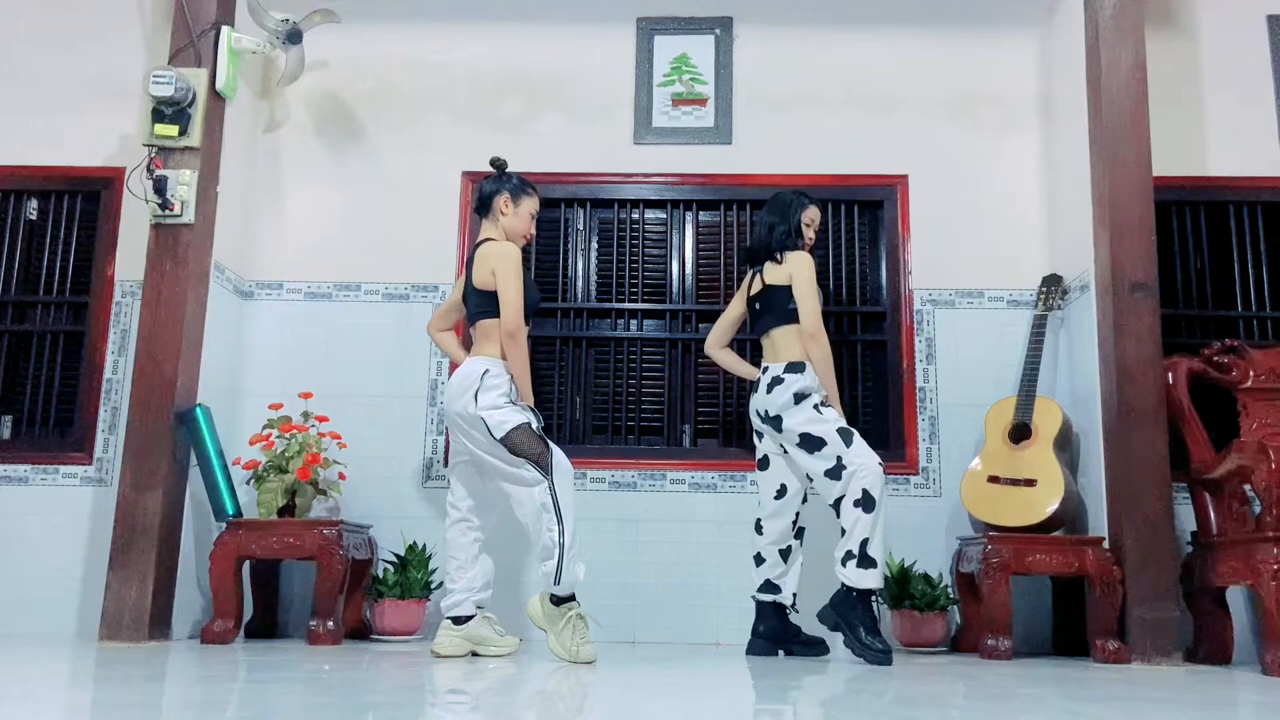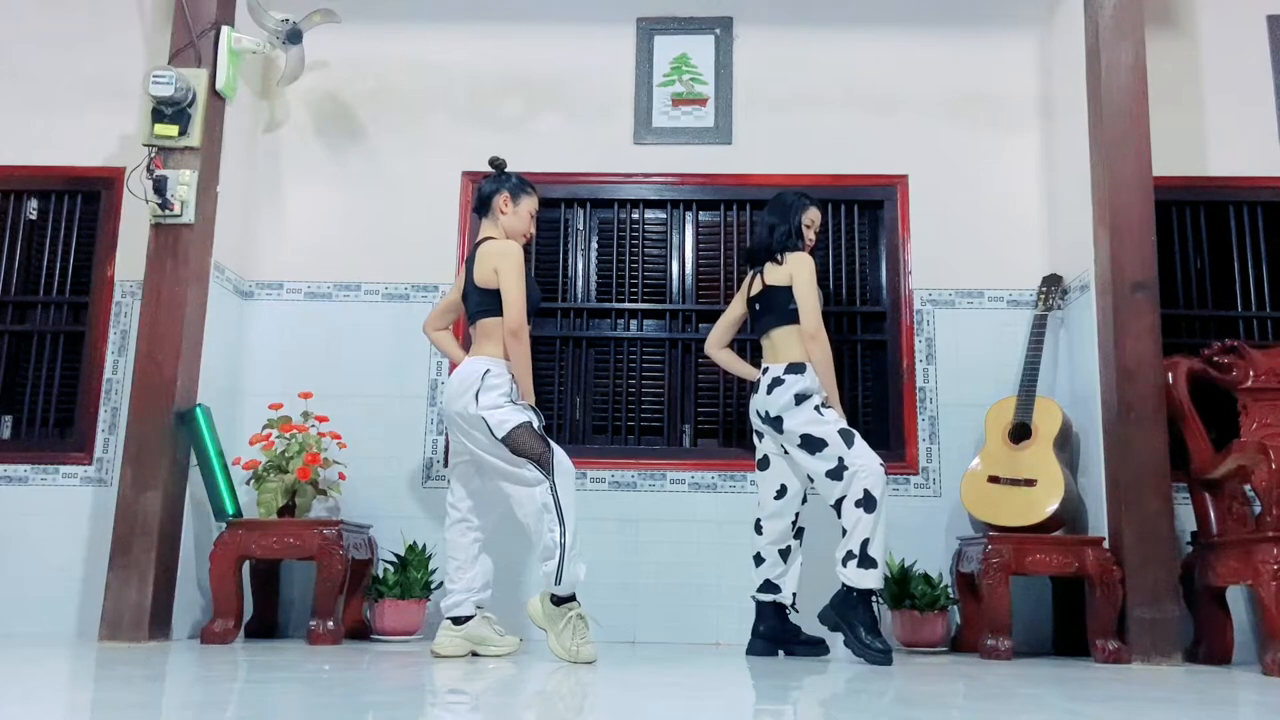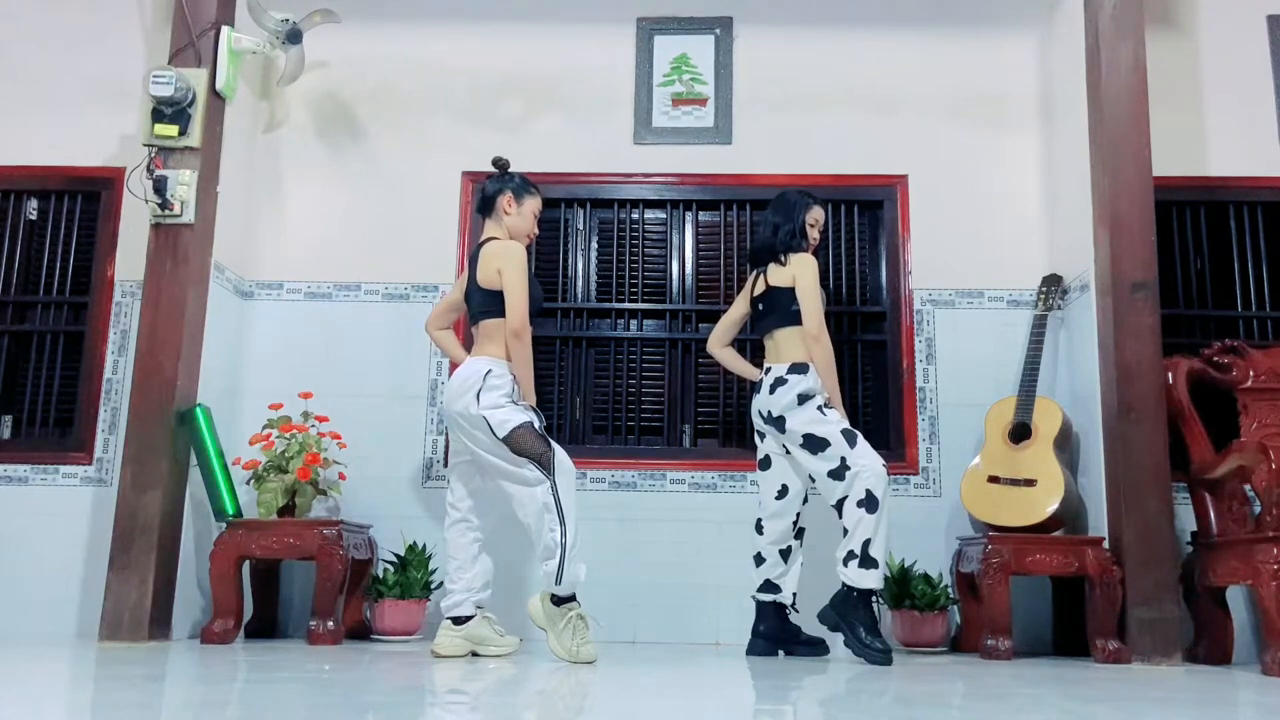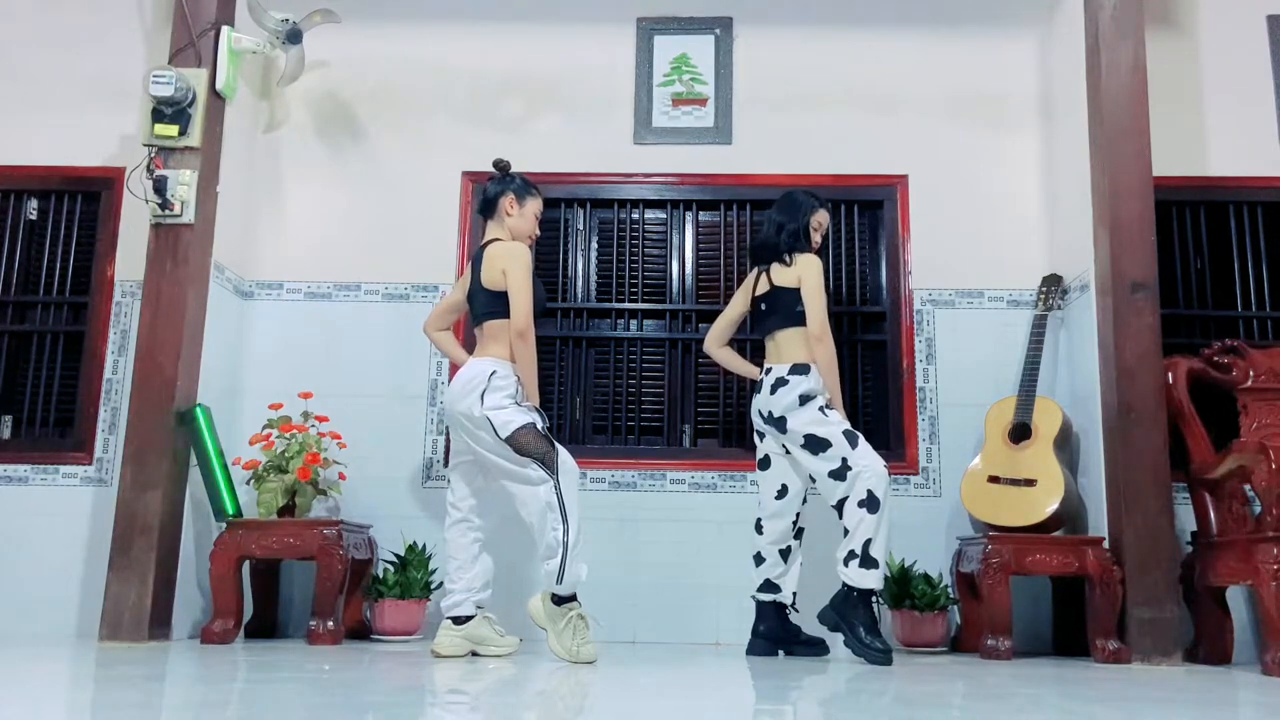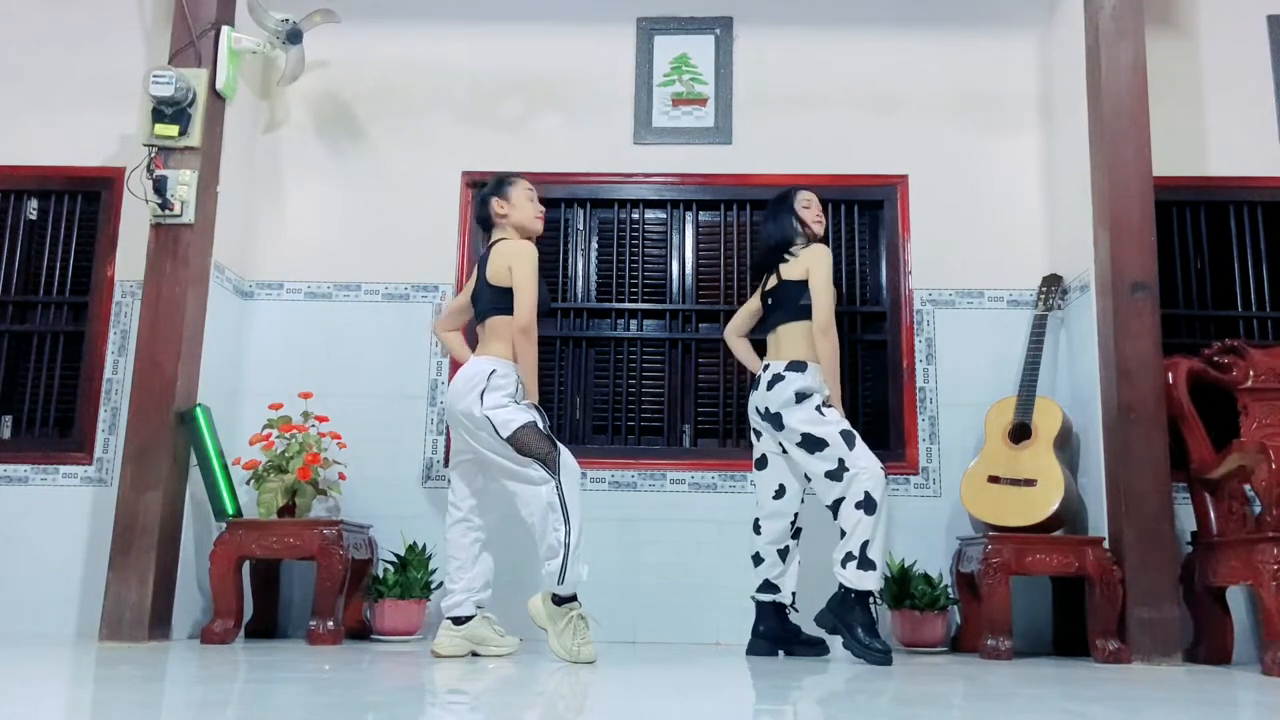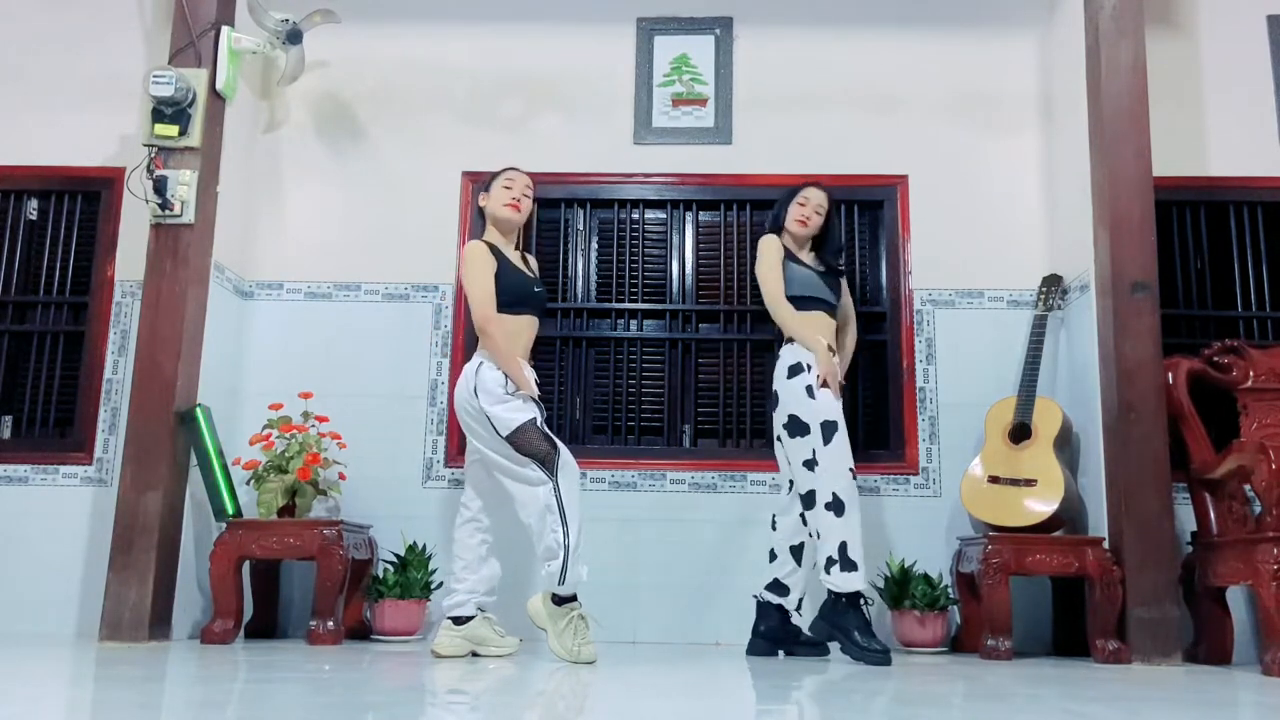
dt=0.7s
person 1, frame 1
left shoulder: (474, 259)
right shoulder: (503, 252)
left elbow: (439, 326)
right elbow: (512, 329)
right wrist: (528, 400)
left hip: (467, 389)
right hip: (489, 389)
left knee: (467, 505)
right knee: (551, 475)
left ankle: (462, 620)
right ankle: (560, 597)
person 1, frame 2
left shoulder: (474, 260)
right shoulder: (505, 249)
left elbow: (435, 324)
right elbow: (515, 327)
right wrist: (529, 398)
left hip: (467, 389)
right hip: (488, 389)
left knee: (466, 505)
right knee: (552, 473)
left ankle: (462, 620)
right ankle: (561, 597)
person 1, frame 3
left shoulder: (476, 260)
right shoulder: (508, 251)
left elbow: (437, 324)
right elbow: (517, 329)
right wrist: (530, 398)
left hip: (467, 389)
right hip: (489, 389)
left knee: (464, 505)
right knee: (553, 474)
left ankle: (462, 620)
right ankle: (560, 597)
person 1, frame 4
left shoulder: (477, 262)
right shoulder: (512, 252)
left elbow: (435, 325)
right elbow: (521, 328)
right wrist: (532, 399)
left hip: (469, 390)
right hip: (492, 390)
left knee: (464, 505)
right knee: (555, 475)
left ankle: (461, 619)
right ankle: (561, 598)
person 1, frame 5
left shoulder: (485, 262)
right shoulder: (519, 249)
left elbow: (446, 326)
right elbow: (525, 326)
right wrist: (532, 396)
left hip: (471, 388)
right hip: (493, 389)
left knee: (465, 504)
right knee: (558, 475)
left ankle: (461, 620)
right ankle: (561, 598)
person 1, frame 6
left shoulder: (527, 261)
right shoulder: (477, 250)
right elbow: (486, 322)
left wrist: (525, 384)
right wrist: (525, 383)
left hip: (505, 386)
right hip: (492, 382)
left knee: (478, 504)
right knee: (556, 473)
left ankle: (462, 619)
right ankle: (561, 598)
person 2, frame 1
left shoulder: (754, 276)
right shoulder: (797, 260)
left elbow: (714, 345)
right elbow: (813, 331)
right wrist: (836, 401)
left hip: (766, 396)
right hip: (794, 389)
left knee: (780, 507)
right knee: (863, 471)
left ankle: (771, 620)
right ankle: (852, 598)
person 2, frame 2
left shoulder: (754, 277)
right shoulder: (797, 261)
left elbow: (715, 345)
right elbow: (813, 332)
right wrist: (835, 402)
left hip: (766, 397)
right hip: (795, 390)
left knee: (780, 509)
right knee: (865, 471)
left ankle: (771, 620)
right ankle: (853, 598)
person 2, frame 3
left shoulder: (757, 276)
right shoulder: (801, 263)
left elbow: (717, 343)
right elbow: (815, 334)
right wrist: (837, 403)
left hip: (768, 397)
right hip: (797, 391)
left knee: (780, 509)
right knee: (867, 472)
left ankle: (771, 620)
right ankle: (853, 599)
person 2, frame 4
left shoulder: (756, 276)
right shoulder: (805, 263)
left elbow: (715, 342)
right elbow: (819, 334)
right wrist: (838, 403)
left hip: (767, 398)
right hip: (798, 392)
left knee: (780, 509)
right knee: (868, 473)
left ankle: (770, 621)
right ankle: (853, 599)
person 2, frame 5
left shoulder: (773, 272)
right shoulder: (817, 253)
left elbow: (733, 332)
right elbow: (824, 327)
right wrist: (836, 397)
left hip: (766, 394)
right hip: (797, 389)
left knee: (778, 508)
right knee: (864, 475)
left ankle: (771, 620)
right ankle: (851, 600)
person 2, frame 6
left shoulder: (828, 259)
right shoulder: (772, 244)
left elbow: (848, 322)
right elbow: (776, 303)
left wrist: (839, 367)
right wrist: (822, 353)
left hip: (824, 370)
right hip: (803, 363)
left knee: (806, 493)
right knee: (832, 478)
left ankle: (773, 617)
right ankle: (843, 604)
